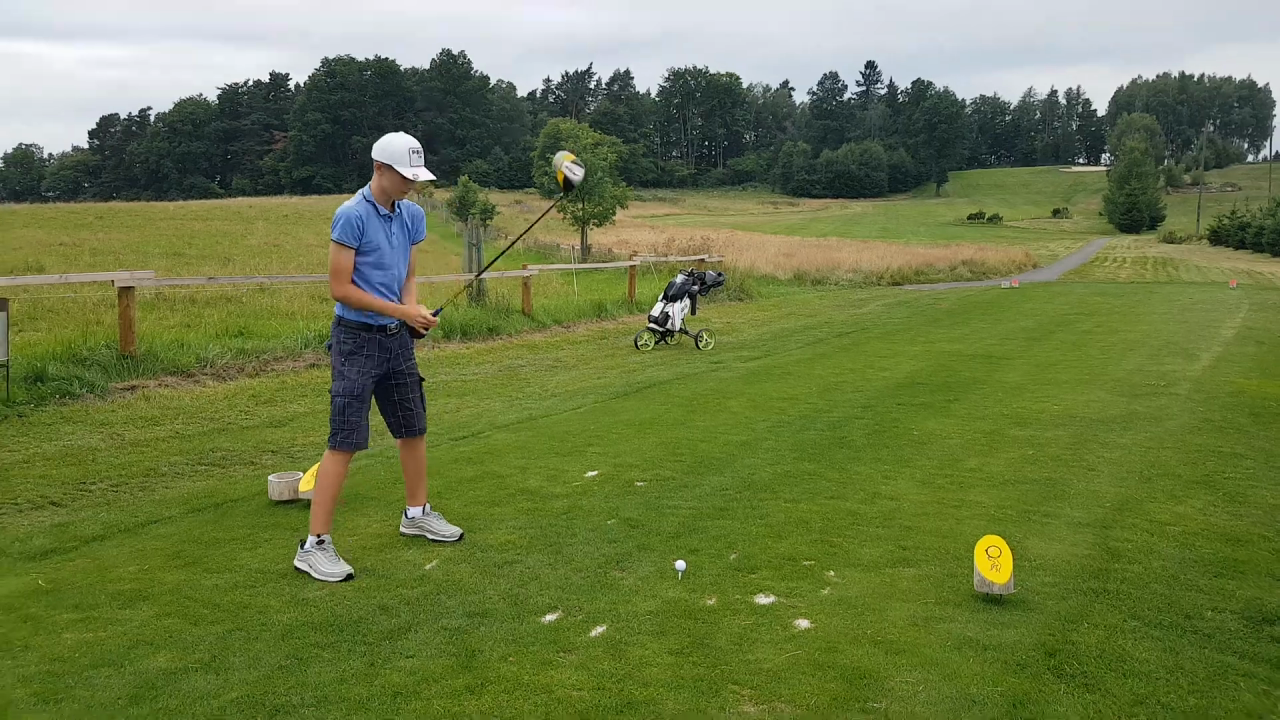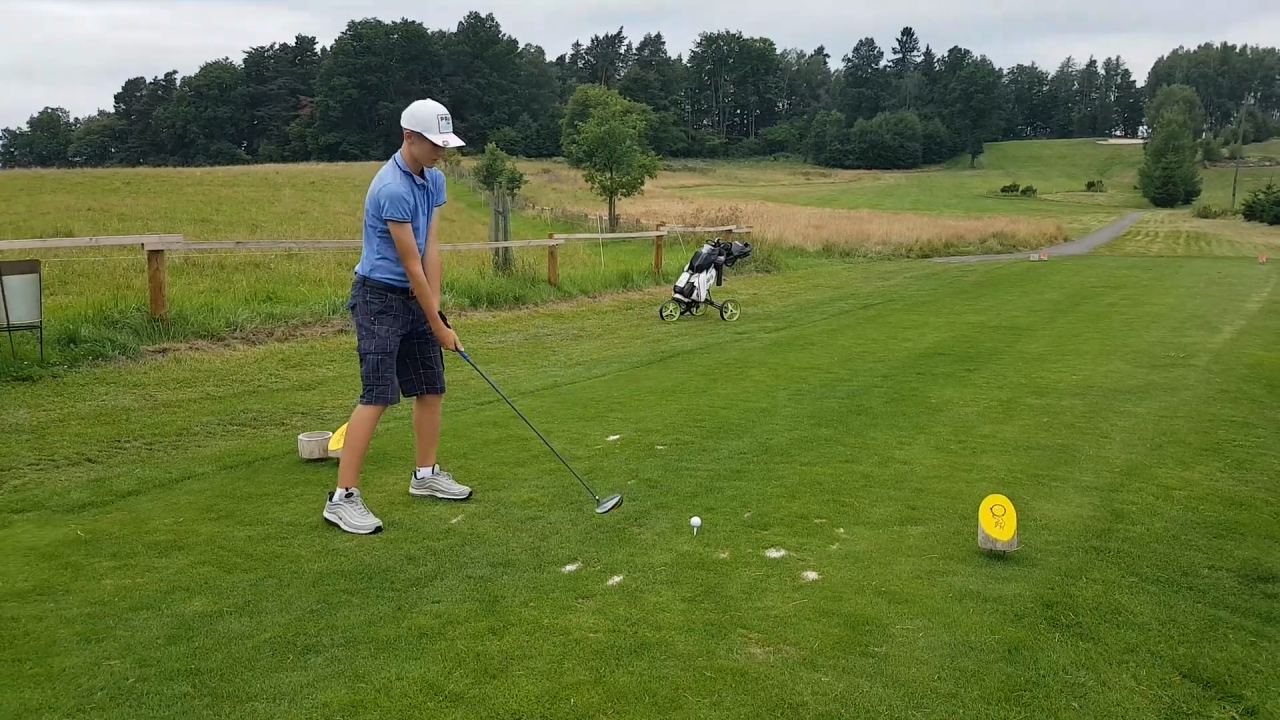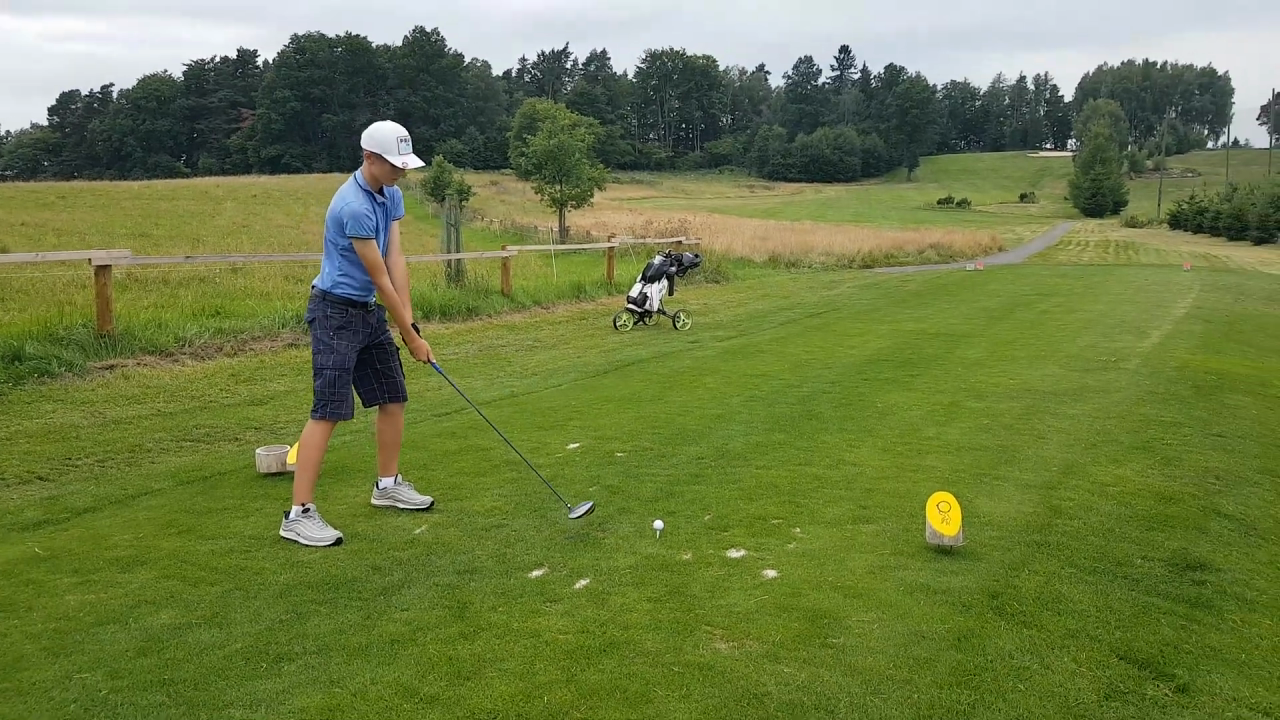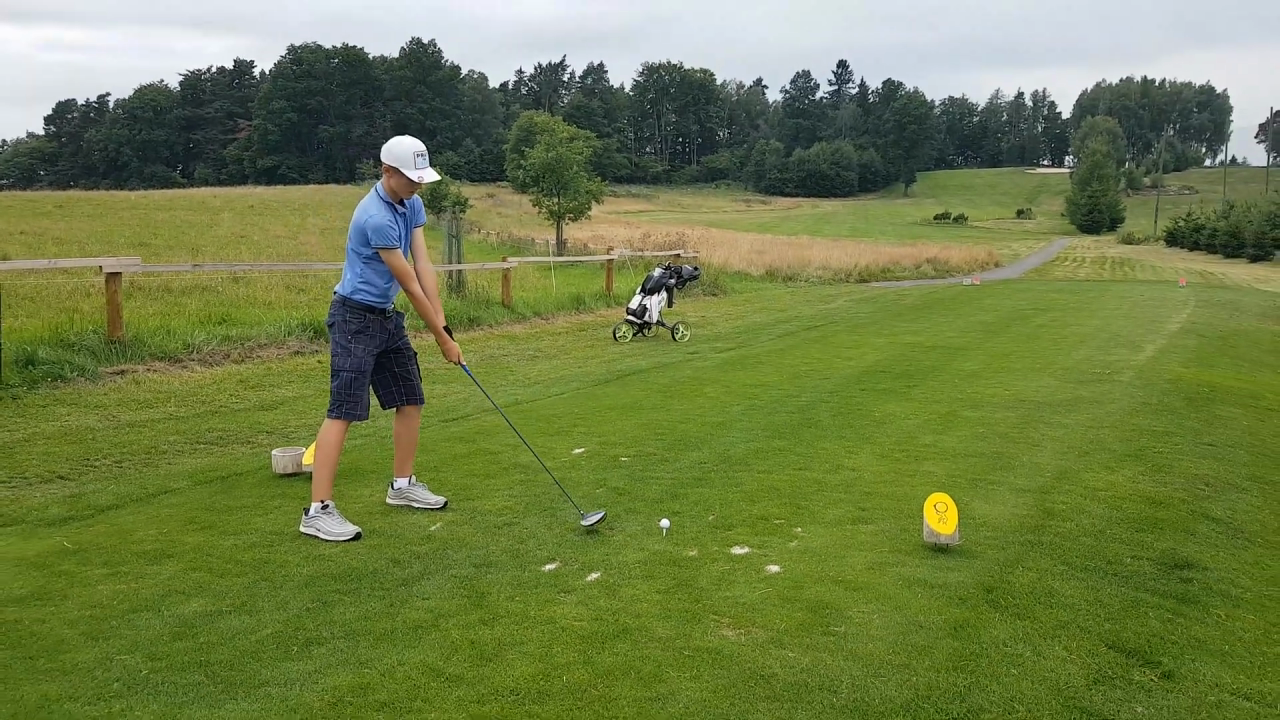
dt=0.5s
person 1, frame 1
left shoulder: (412, 215)
right shoulder: (351, 216)
right elbow: (340, 288)
left wrist: (414, 311)
right wrist: (401, 312)
left hip: (394, 338)
right hip: (356, 338)
left knee: (412, 429)
right knee: (345, 441)
left ankle: (416, 513)
right ankle: (314, 544)
person 1, frame 2
left shoulder: (434, 180)
right shoulder: (392, 189)
left elbow: (431, 248)
right elbow: (412, 264)
left wrist: (438, 312)
right wrist: (437, 322)
left hip: (411, 297)
right hip: (379, 298)
left knee: (430, 388)
right knee: (377, 395)
left ankle: (426, 474)
right ankle: (343, 497)
person 1, frame 3
left shoulder: (392, 195)
right shoulder: (353, 206)
left elbow: (395, 260)
right elbow: (380, 278)
left wrist: (410, 322)
right wrist: (411, 336)
left hip: (369, 310)
right hip: (336, 312)
left knee: (393, 398)
right knee: (329, 410)
left ankle: (387, 484)
right ankle: (299, 513)
person 1, frame 4
left shoulder: (413, 205)
right shoulder: (375, 217)
left elbow: (424, 267)
right elbow: (410, 284)
left wrist: (443, 324)
right wrist: (442, 339)
left hip: (386, 317)
right hip: (355, 318)
left knee: (411, 400)
right knee: (344, 411)
left ankle: (403, 485)
right ankle: (318, 510)
